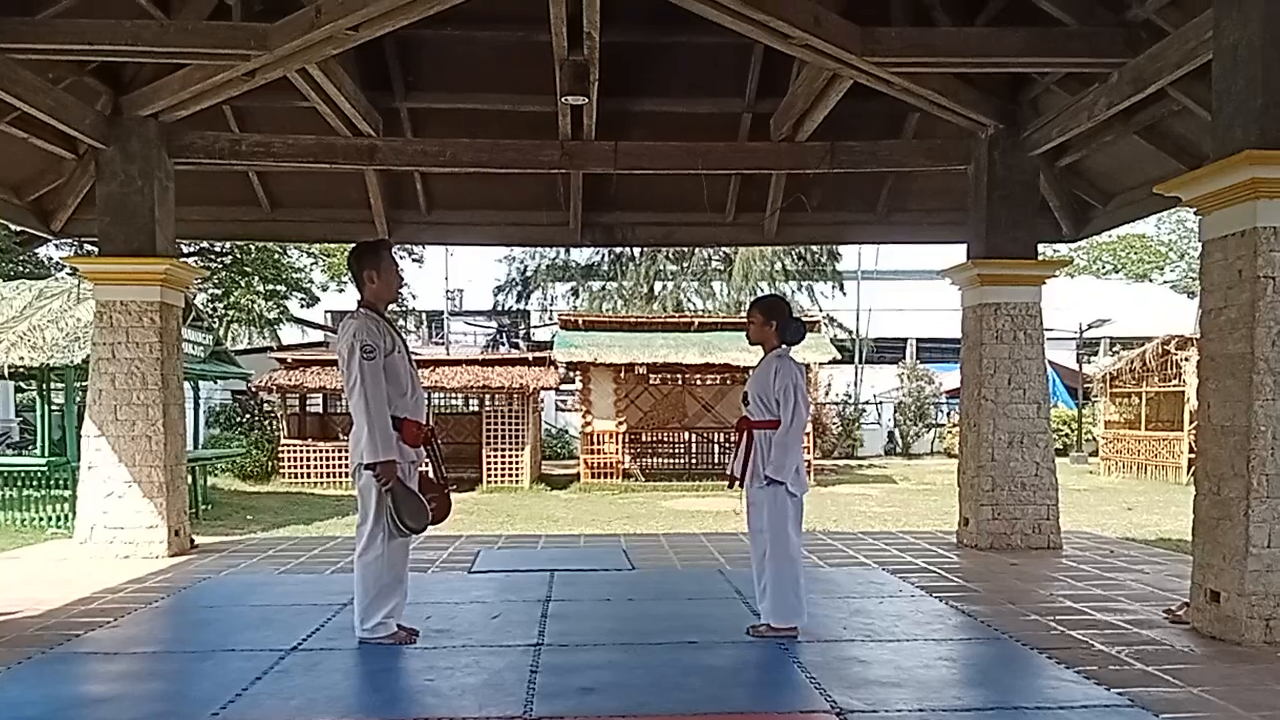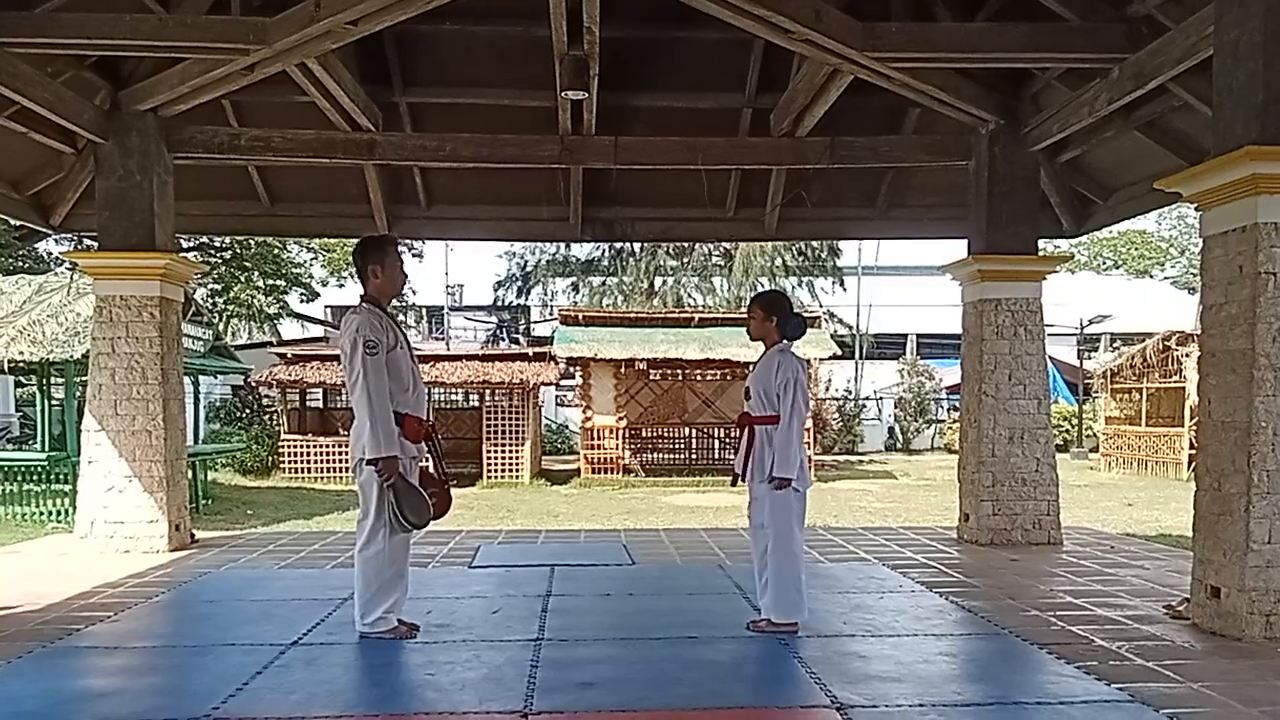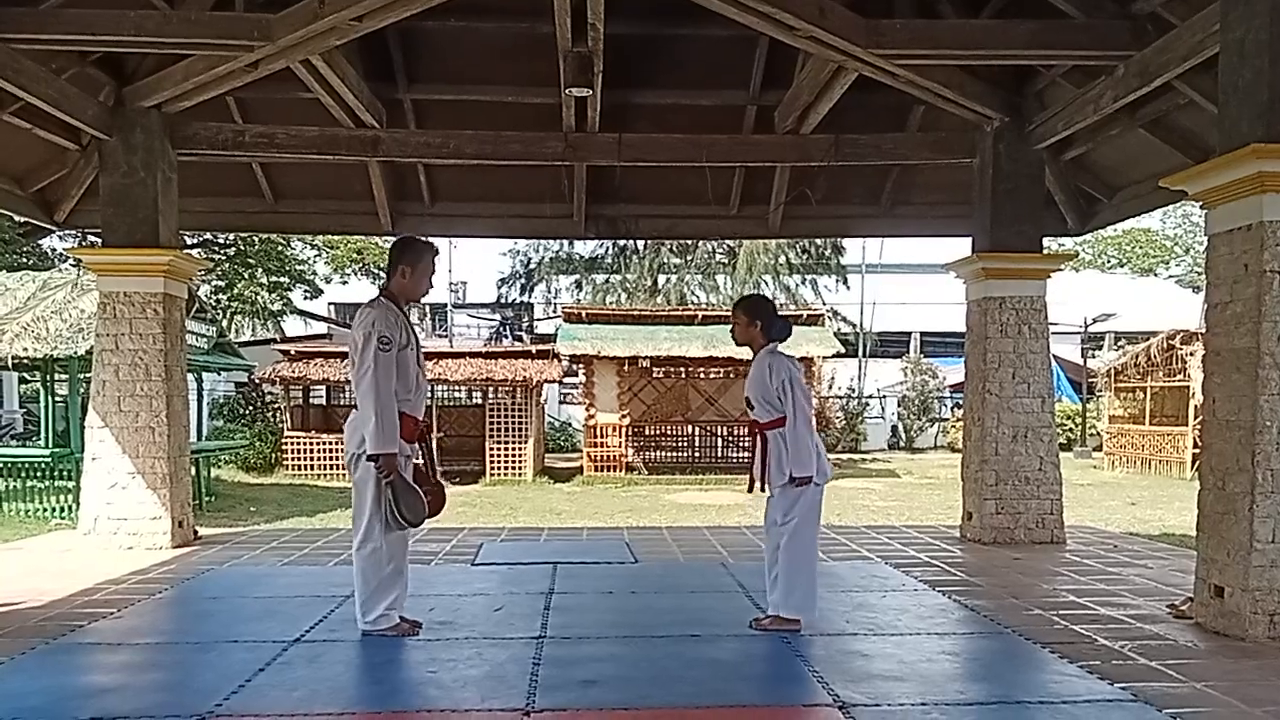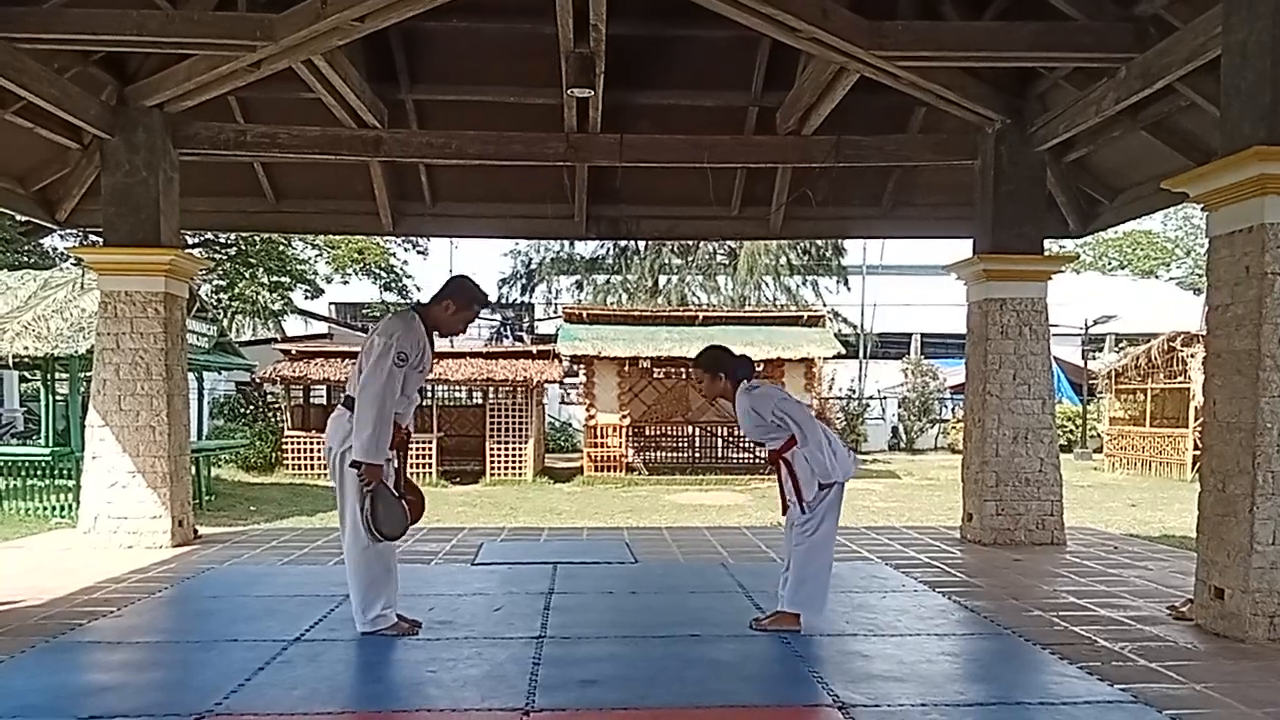
dt=0.3s
person 1, frame 1
left shoulder: (381, 326)
right shoulder: (361, 329)
right elbow: (368, 399)
right wrist: (383, 457)
left hip: (398, 446)
right hip: (382, 449)
left knee: (394, 536)
right knee: (379, 536)
left ankle: (384, 618)
right ankle: (373, 625)
person 1, frame 2
left shoulder: (383, 321)
right shoulder: (364, 325)
right elbow: (369, 394)
right wrist: (385, 453)
left hip: (399, 441)
right hip: (383, 443)
left knee: (395, 533)
right knee: (380, 532)
left ankle: (385, 614)
right ankle: (374, 621)
person 1, frame 3
left shoulder: (395, 318)
right shoulder: (378, 319)
right elbow: (376, 390)
right wrist: (386, 450)
left hip: (395, 438)
right hip: (379, 441)
left knee: (393, 529)
right knee: (377, 529)
left ankle: (386, 610)
right ankle: (376, 618)
person 1, frame 4
left shoulder: (418, 333)
right shoulder: (403, 333)
right elbow: (375, 397)
left wrist: (381, 454)
right wrist: (371, 458)
left hip: (371, 437)
right hip: (357, 435)
right knee: (365, 529)
left ankle: (382, 609)
right ankle: (374, 617)
person 2, frame 1
left shoulder: (785, 368)
right shoulder: (768, 365)
left elbow: (793, 423)
left wrist: (777, 470)
right wrist: (746, 469)
left hip: (775, 470)
right hip: (760, 468)
left knee: (779, 541)
right knee: (764, 540)
left ankle: (785, 619)
right ankle: (777, 615)
person 2, frame 2
left shoulder: (786, 363)
right shoulder: (769, 360)
left elbow: (792, 419)
left wrist: (784, 470)
left hip: (778, 465)
right hip: (763, 464)
left knee: (781, 537)
right knee: (764, 535)
left ankle: (785, 615)
right ankle: (776, 611)
person 2, frame 3
left shoulder: (777, 364)
right shoulder: (762, 363)
left elbow: (799, 416)
left wrist: (802, 469)
left hip: (794, 465)
right hip: (780, 464)
left knee: (793, 534)
right knee: (779, 534)
left ankle: (791, 613)
right ankle: (782, 609)
person 2, frame 4
left shoulder: (751, 400)
right shoulder: (744, 398)
left elbow: (801, 424)
left wrist: (819, 474)
left hip: (818, 469)
right hip: (804, 470)
left knee: (808, 538)
right knee: (798, 538)
left ankle: (792, 613)
right ankle: (789, 608)
